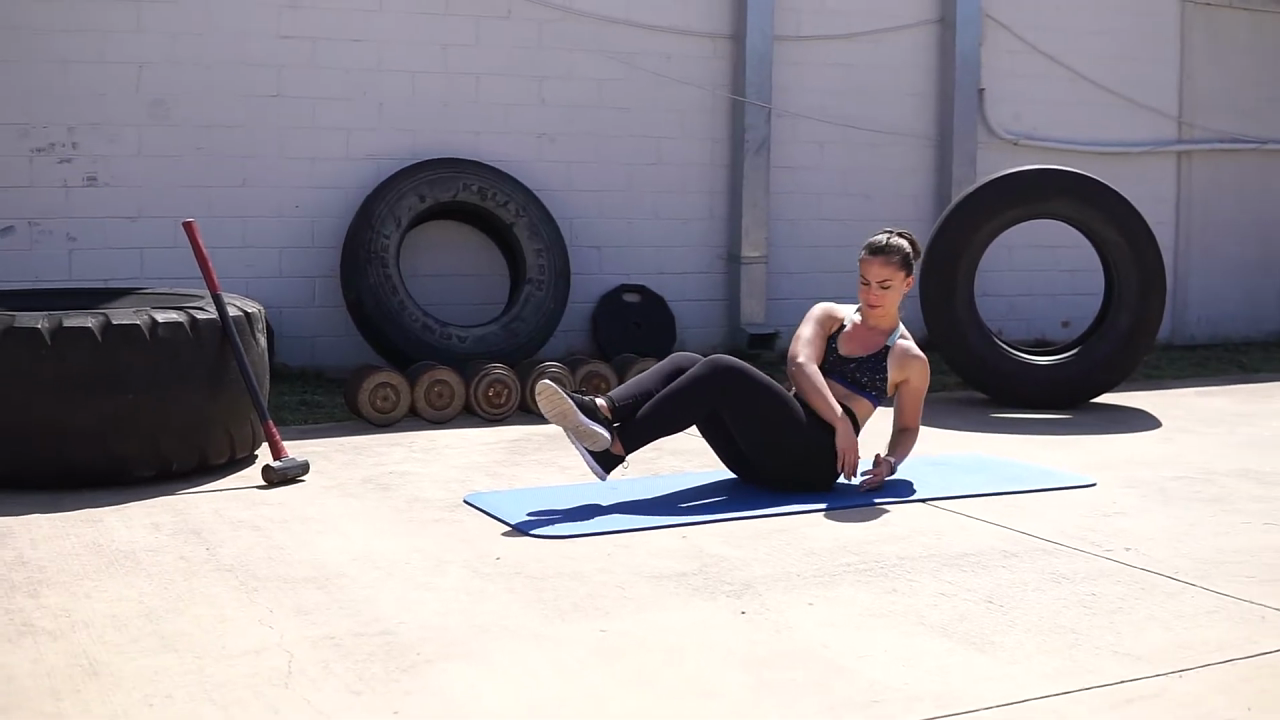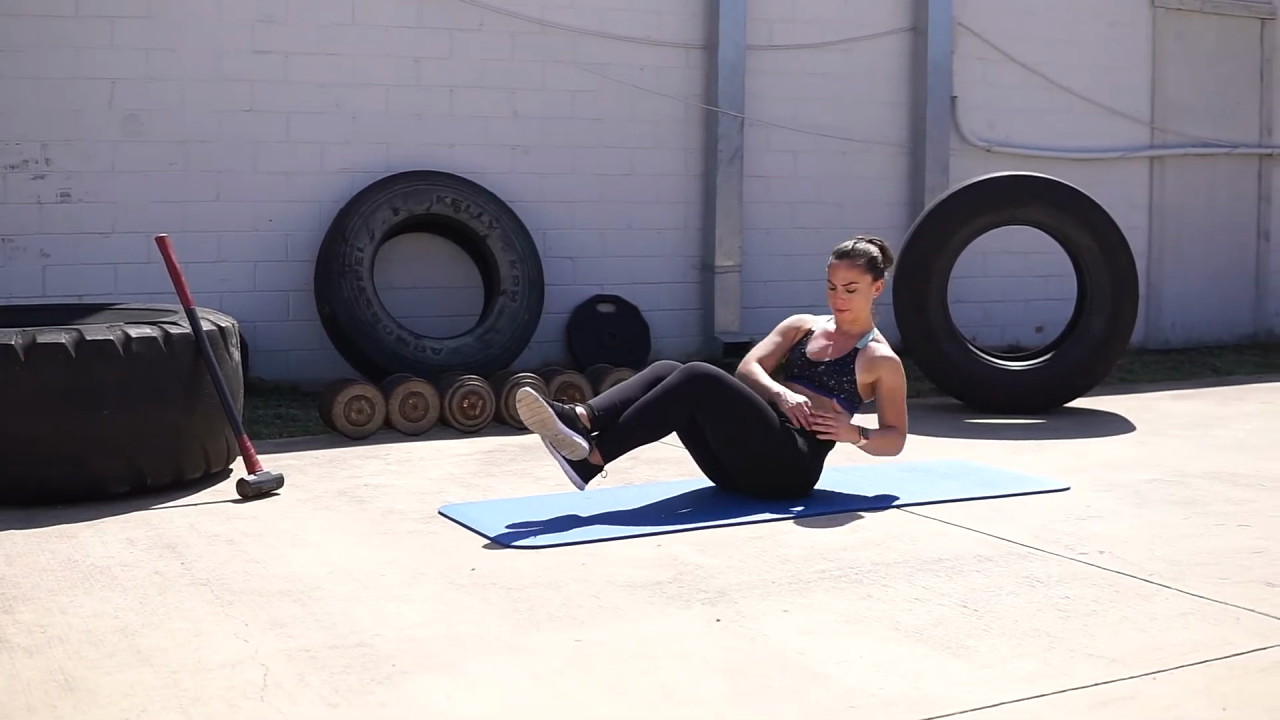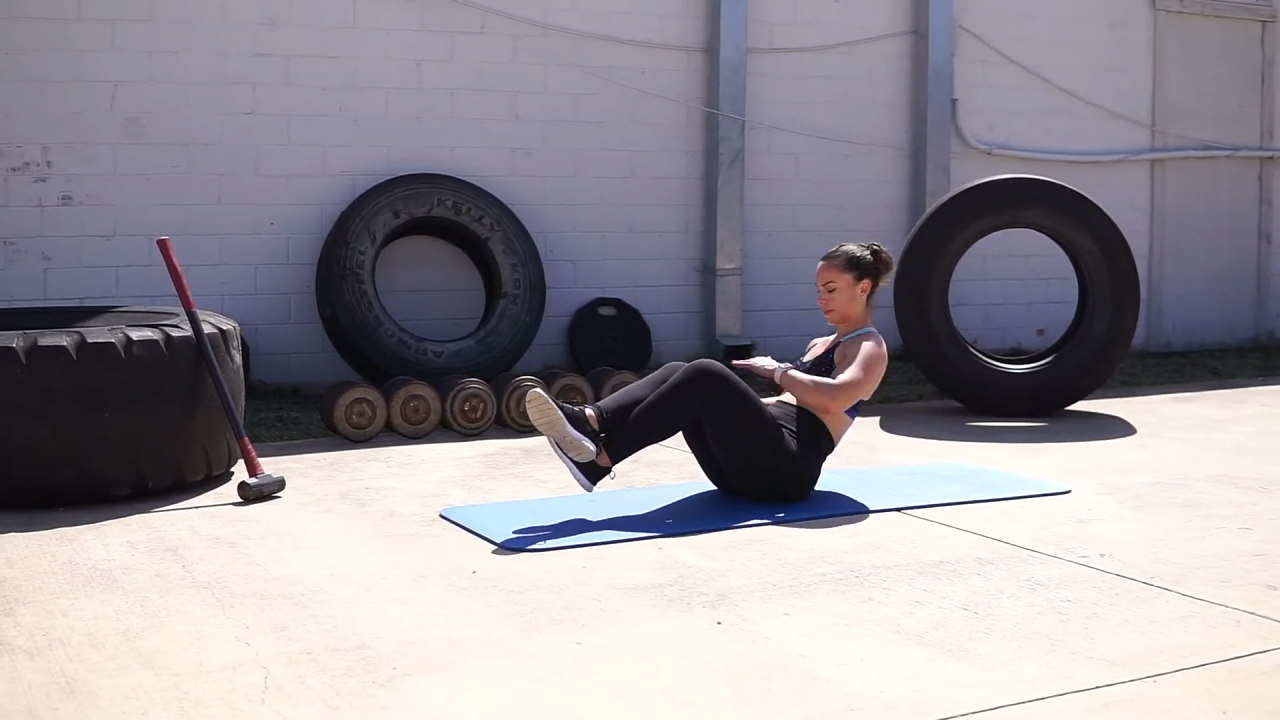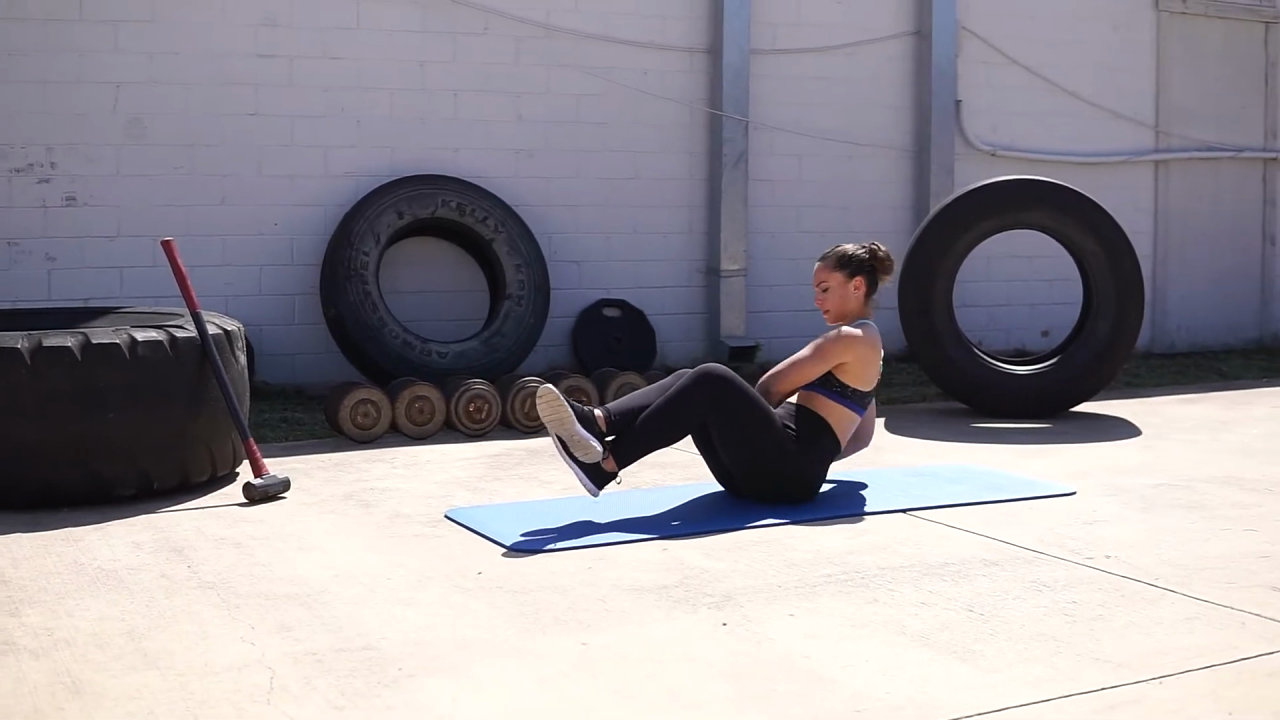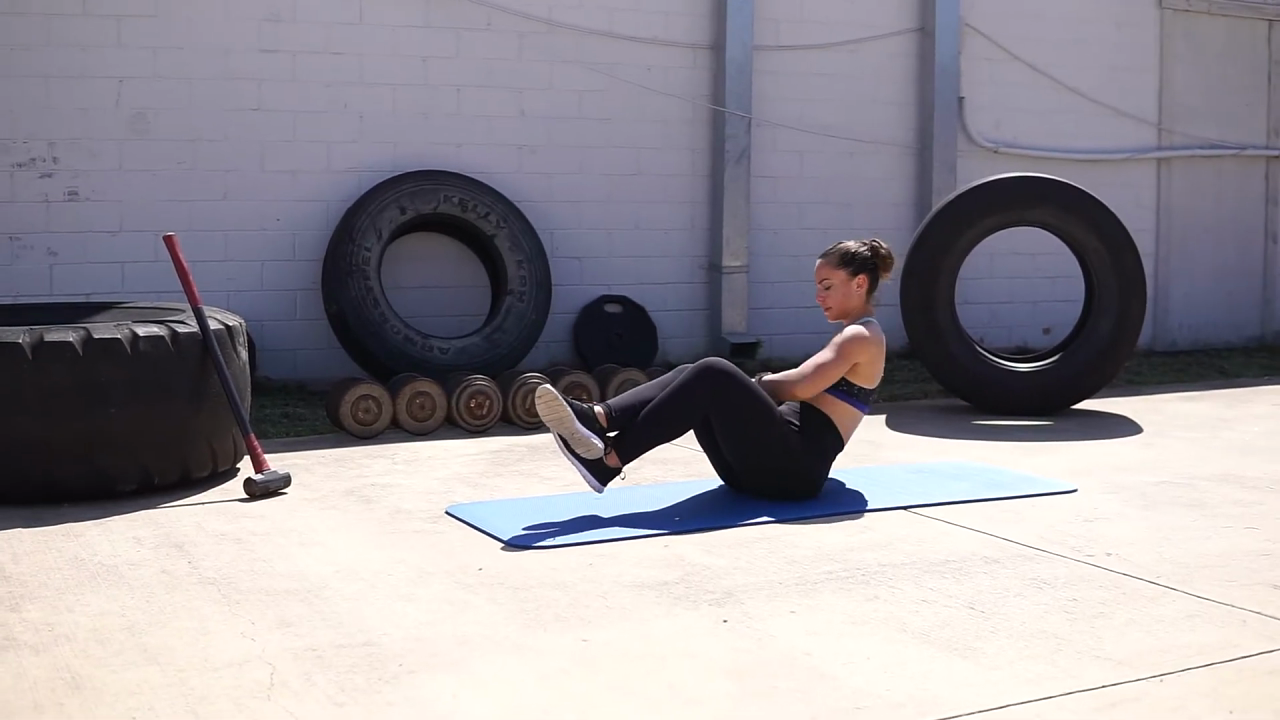
dt=0.2s
person 1, frame 1
left shoulder: (910, 358)
right shoulder: (828, 315)
left elbow: (907, 430)
right elbow: (800, 365)
left wrist: (889, 462)
right wrist: (838, 420)
left hip: (810, 457)
right hip: (762, 455)
left knee: (722, 370)
right knee: (685, 363)
left ankle: (613, 446)
right ankle: (599, 411)
person 1, frame 2
left shoulder: (881, 360)
right shoulder: (803, 327)
left elbow: (894, 438)
right elbow: (748, 368)
left wrist: (857, 436)
right wrist: (784, 397)
left hip: (788, 465)
right hip: (741, 463)
left knee: (700, 379)
right knee: (667, 372)
left ankle: (593, 456)
right ankle: (579, 420)
person 1, frame 3
left shoulder: (869, 349)
right shoulder: (823, 345)
left elbow: (836, 399)
left wrist: (778, 372)
right wrist: (743, 401)
left hip: (784, 470)
right hip: (744, 466)
left knee: (705, 375)
right knee: (676, 372)
left ankle: (599, 458)
right ankle: (587, 421)
person 1, frame 4
left shoulder: (852, 339)
right shoulder: (858, 344)
left elbow: (777, 385)
right elbow: (861, 436)
left wrist: (741, 401)
left hip: (791, 471)
right hip: (765, 466)
left knee: (711, 380)
right knee: (686, 381)
left ankle: (606, 463)
right ankle: (595, 421)
person 1, frame 5
left shoulder: (862, 338)
right shoulder: (845, 343)
left elbow: (803, 387)
left wrist: (770, 385)
left hip: (794, 468)
right hip: (755, 466)
left knee: (713, 374)
right knee: (691, 376)
left ankle: (610, 459)
right ankle: (595, 419)
